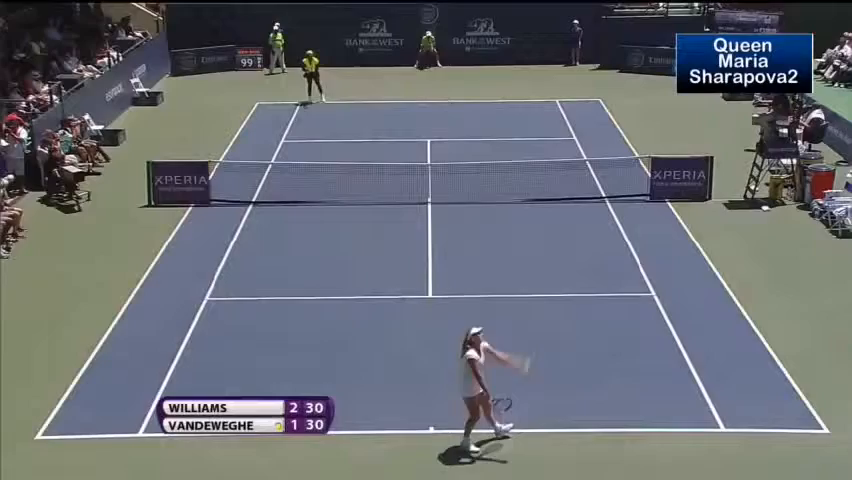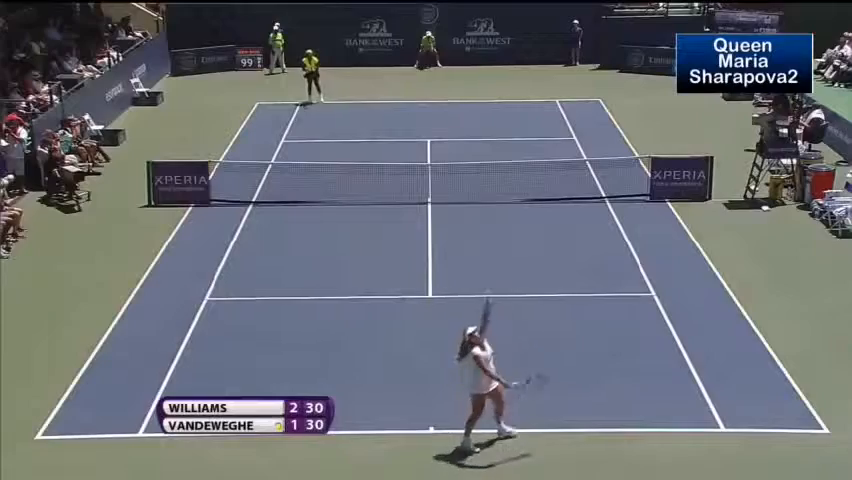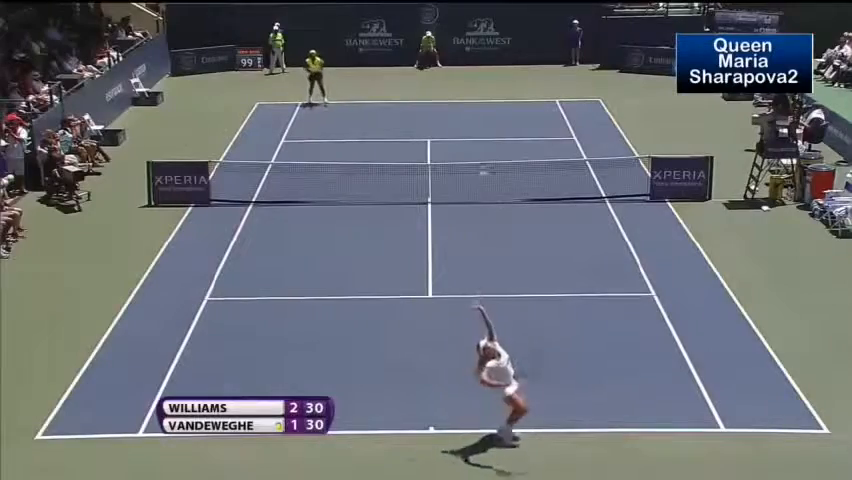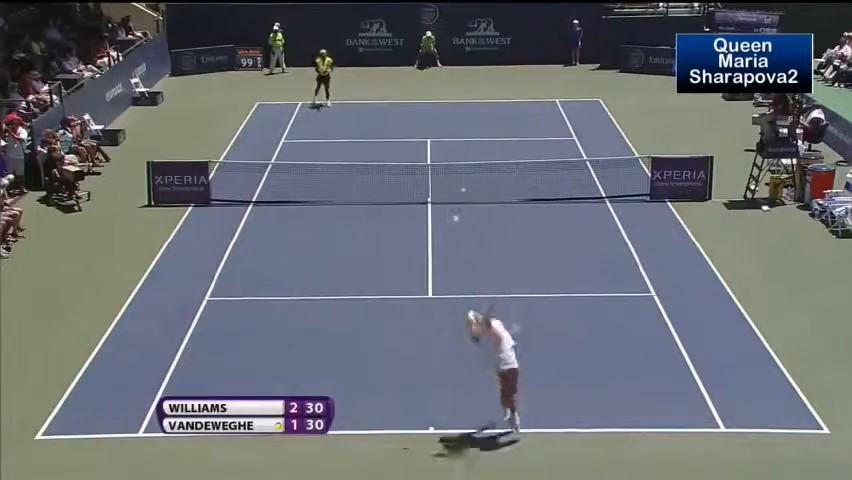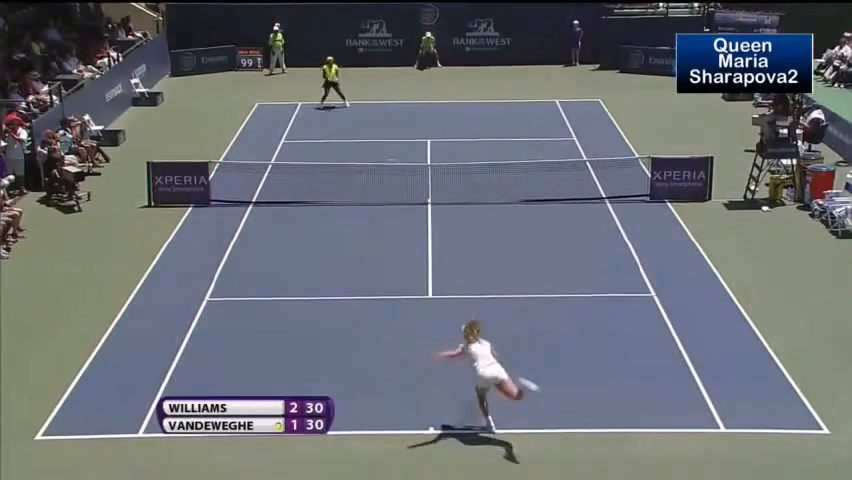
dt=0.4s
person 1, frame 1
left shoulder: (483, 346)
right shoulder: (471, 355)
left elbow: (496, 354)
right elbow: (478, 375)
left wrist: (511, 362)
right wrist: (487, 391)
left hip: (478, 387)
right hip: (470, 390)
left knee: (488, 407)
right knee: (475, 416)
left ankle: (498, 428)
right ankle: (466, 442)
person 1, frame 2
left shoulder: (482, 339)
right shoulder: (475, 353)
left elbow: (485, 322)
right elbow: (486, 371)
left wrist: (487, 306)
right wrist: (502, 382)
left hip: (492, 383)
right hip: (479, 387)
left knee: (500, 404)
right knee: (476, 414)
left ankle: (501, 429)
right ankle: (466, 442)
person 1, frame 3
left shoulder: (494, 345)
right shoulder: (489, 364)
left elbow: (490, 327)
right elbow: (482, 380)
left wrist: (482, 311)
right wrist: (499, 384)
left hip: (511, 383)
right hip: (505, 389)
left knee: (520, 408)
right knee: (522, 409)
left ankle: (505, 430)
right ankle: (504, 431)
person 1, frame 4
right shoulder: (488, 327)
left hip: (504, 360)
right hip: (507, 360)
left knee: (506, 391)
right knee: (511, 391)
left ankle: (508, 415)
right ankle: (513, 419)
person 1, frame 5
left shoulder: (466, 345)
right shoulder: (485, 343)
left elbow: (455, 354)
left wrist: (439, 356)
left hip: (483, 374)
right hip: (497, 370)
left knee: (481, 397)
right knee: (517, 396)
left ankle: (490, 424)
right ankle: (522, 384)
